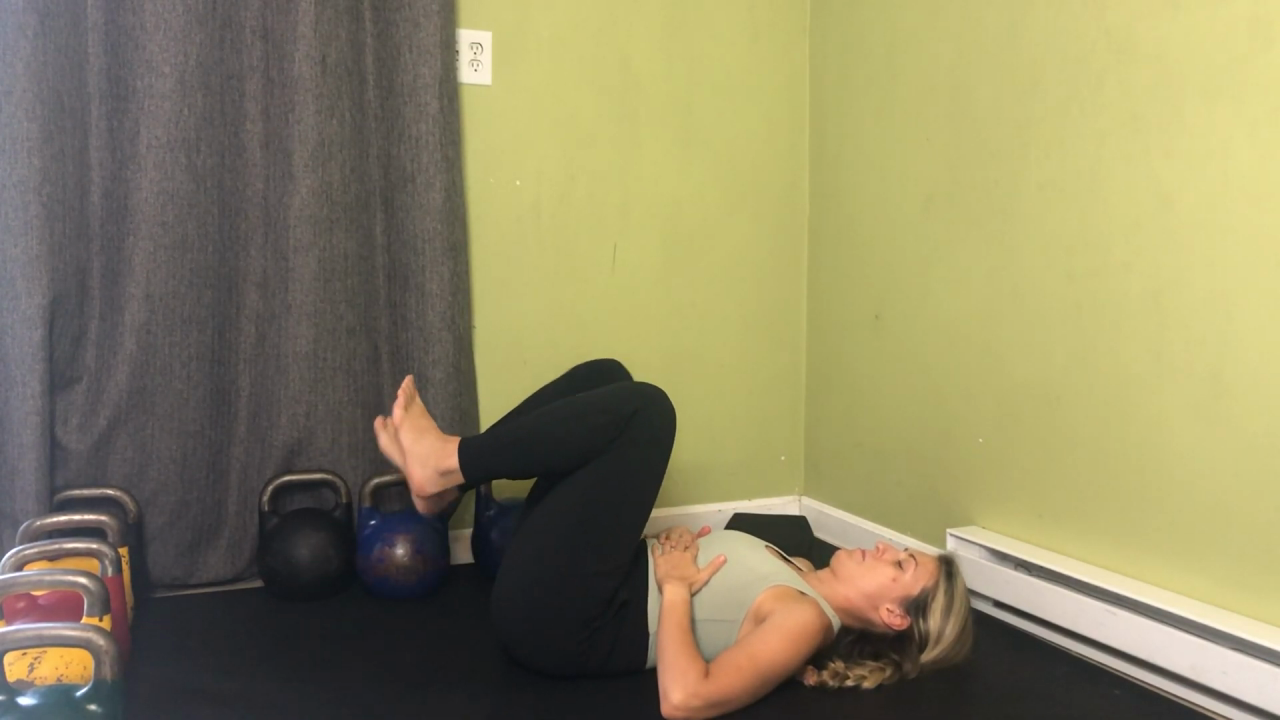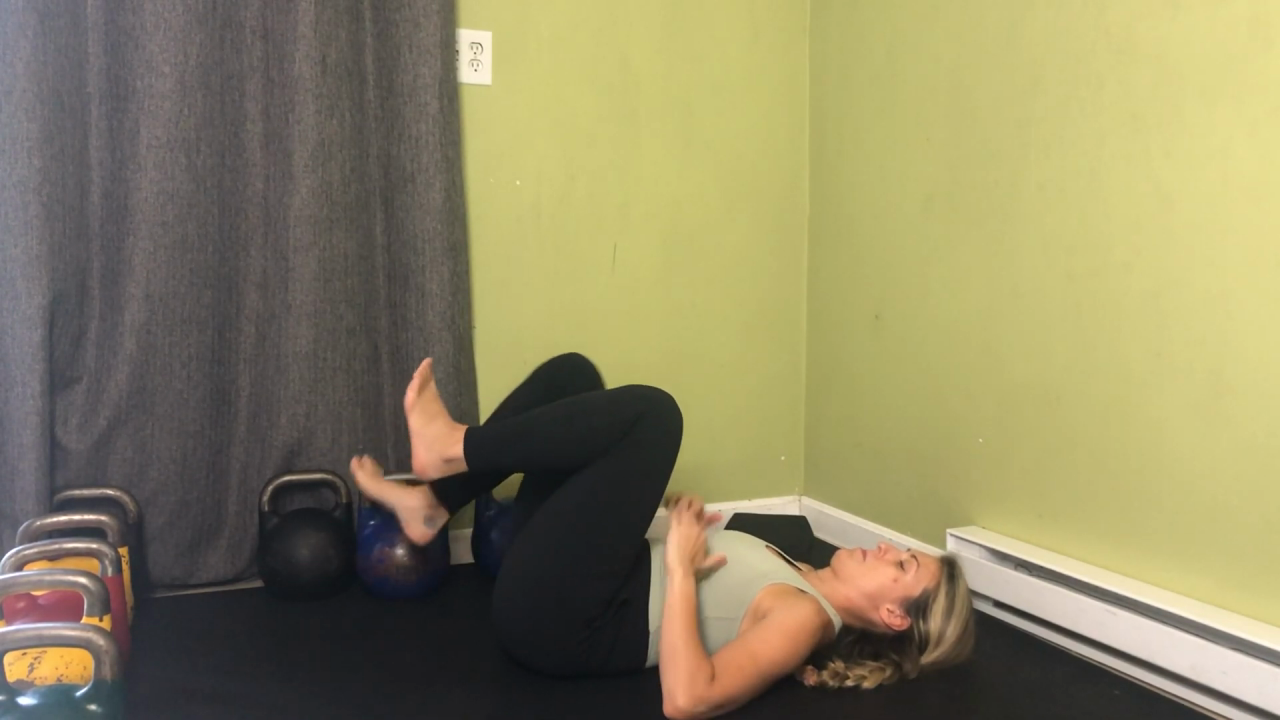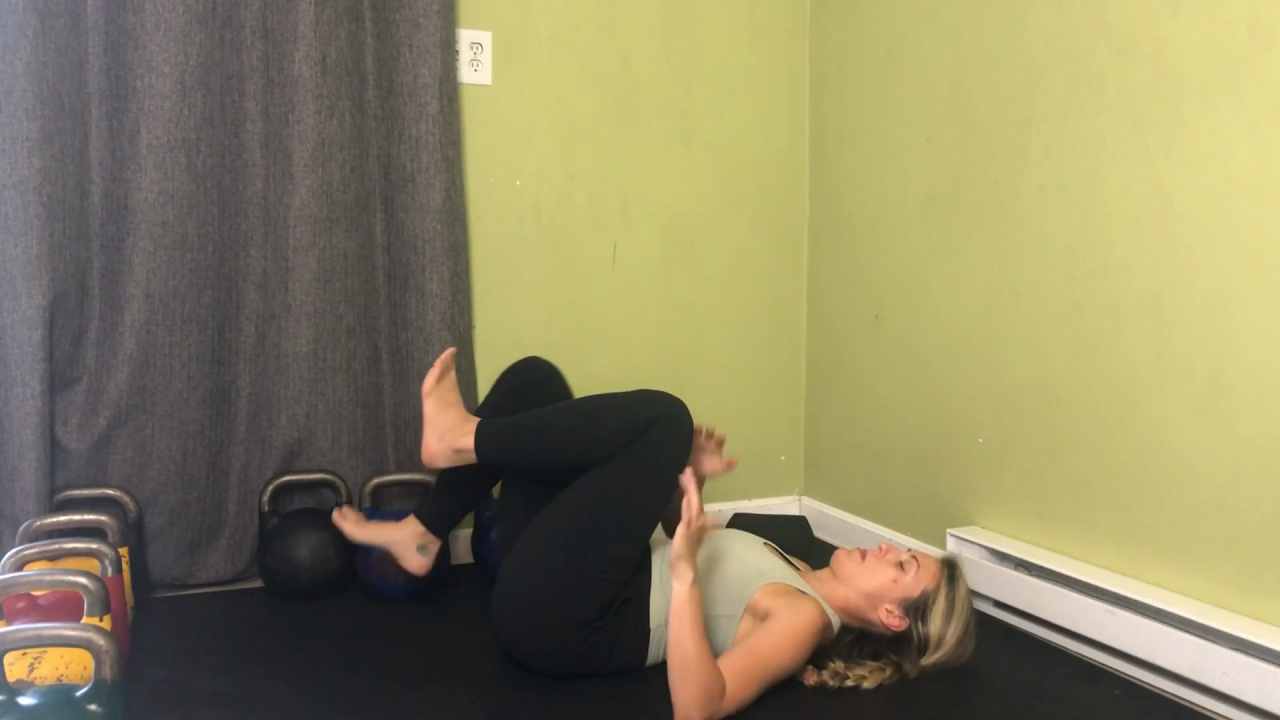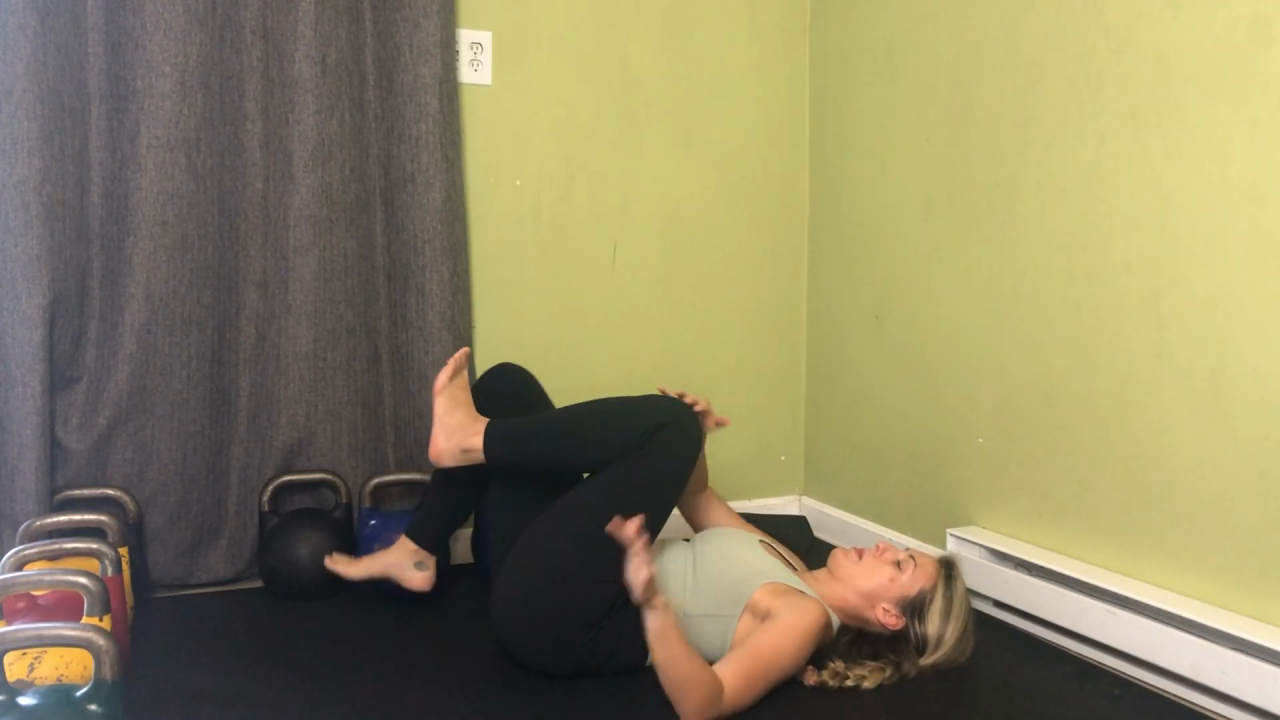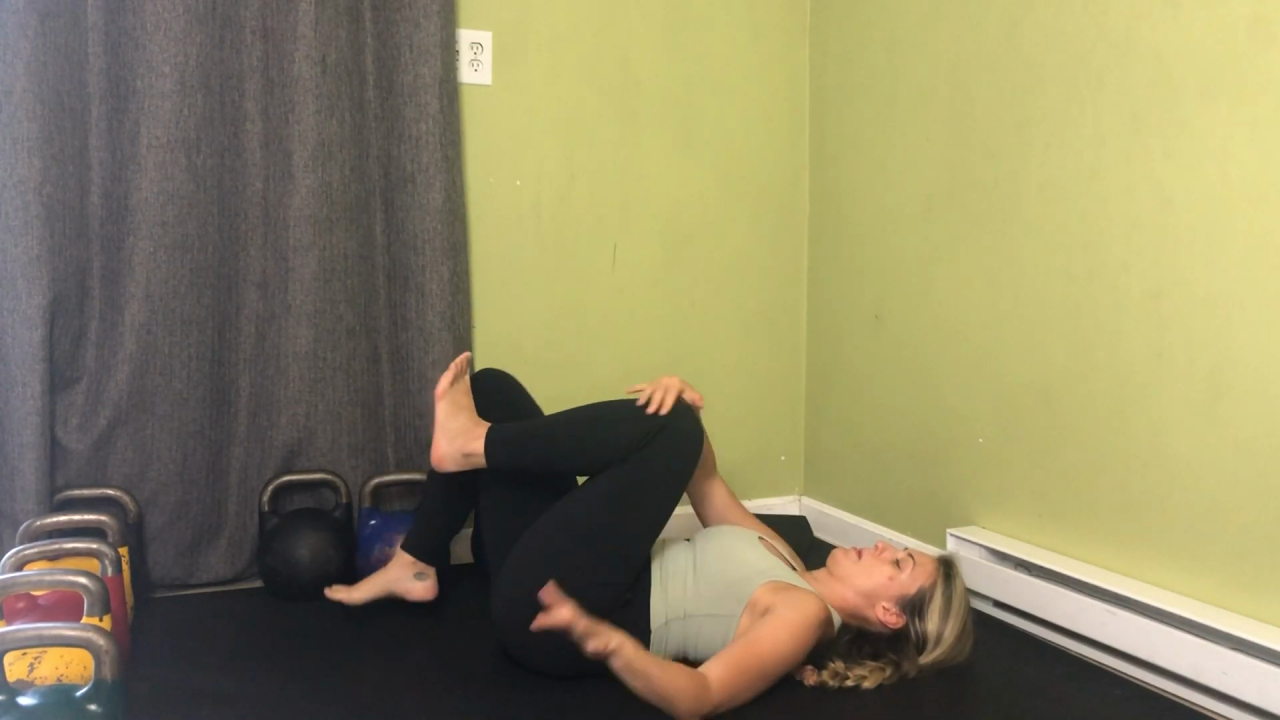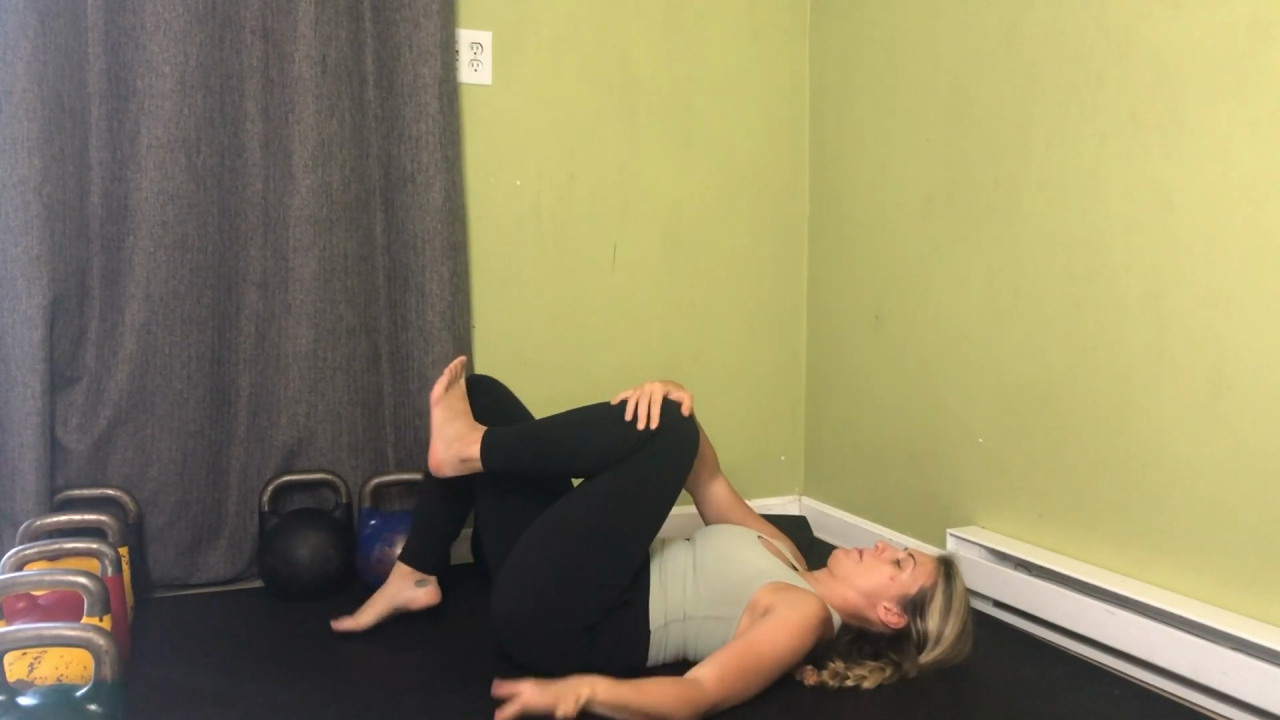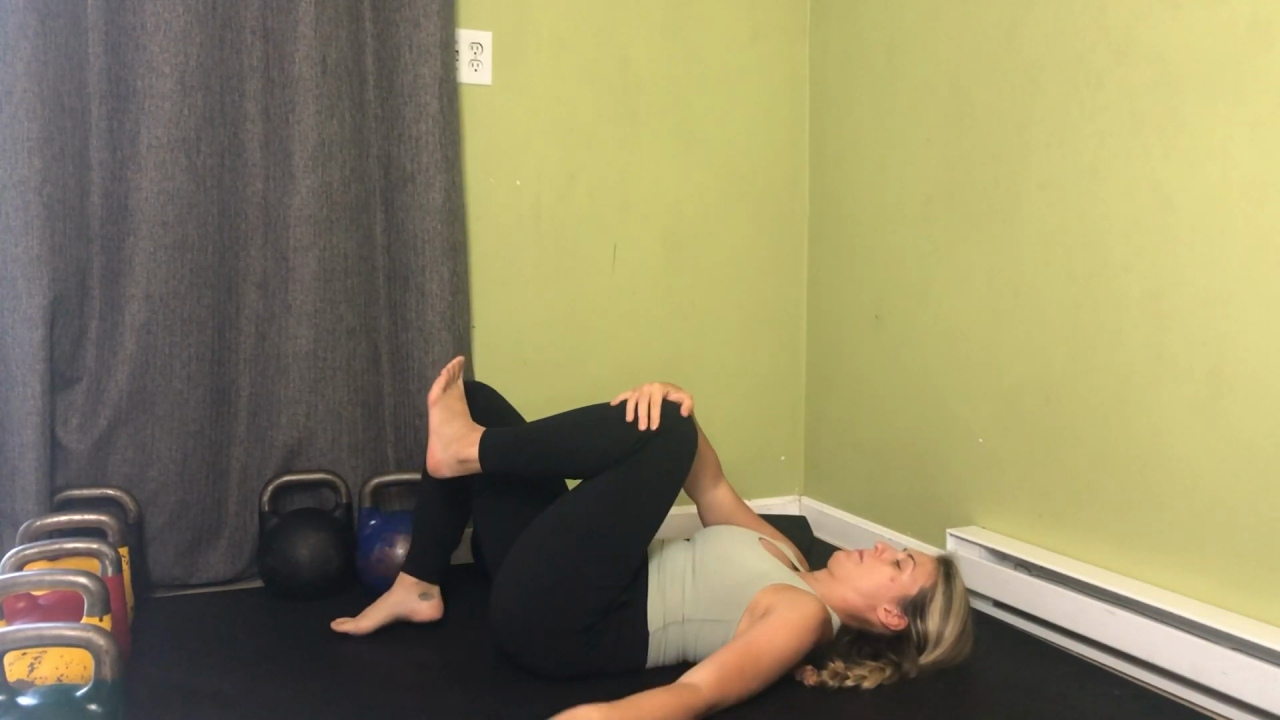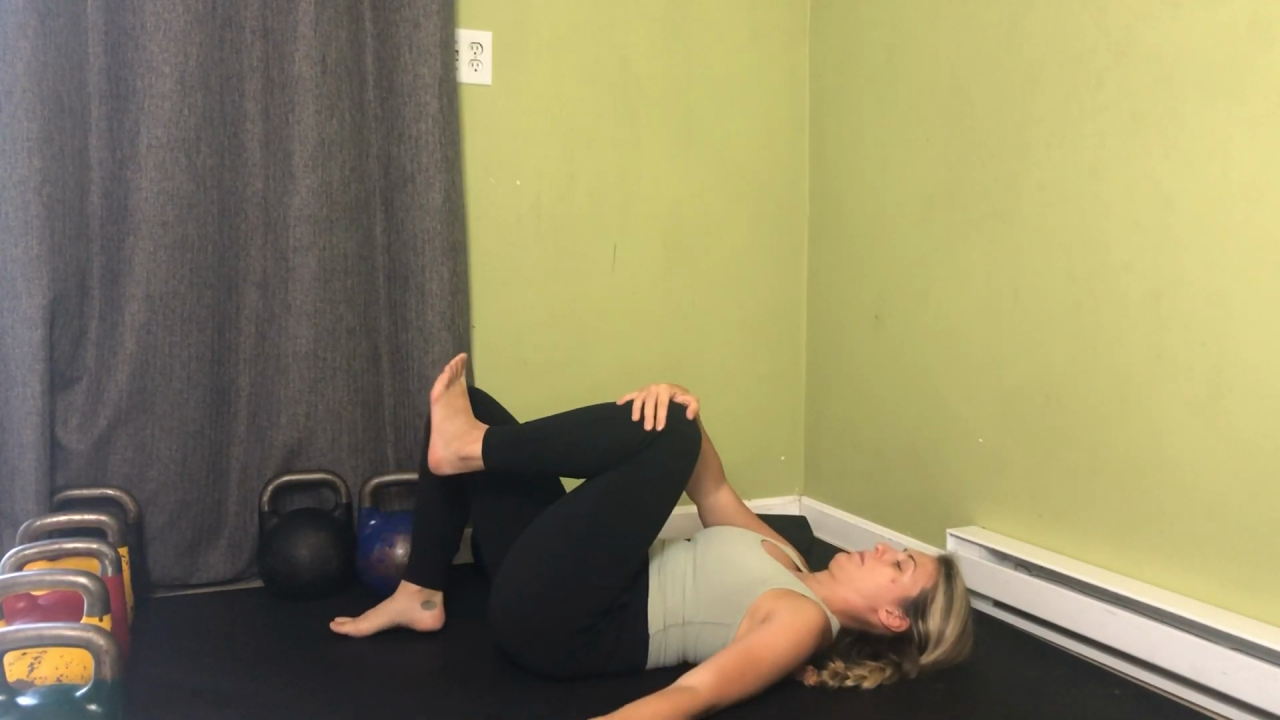
dt=0.1s
person 1, frame 1
left shoulder: (805, 621)
right shoulder: (801, 578)
left wrist: (672, 582)
right wrist: (676, 546)
left hip: (551, 616)
right hip: (562, 592)
left knee: (643, 409)
right knee: (606, 379)
left ankle: (448, 463)
right ankle: (449, 468)
person 1, frame 2
left shoulder: (805, 619)
right shoulder: (798, 578)
left wrist: (678, 569)
right wrist: (681, 528)
left hip: (553, 618)
right hip: (587, 583)
left knee: (652, 414)
right knee: (572, 374)
left ankle: (450, 451)
right ankle: (429, 501)
person 1, frame 3
left shoulder: (804, 618)
right shoulder: (791, 573)
right elbow: (690, 529)
left wrist: (684, 570)
right wrist: (685, 483)
left hip: (552, 616)
right hip: (555, 587)
left knee: (661, 414)
right knee: (533, 376)
left ankle: (463, 443)
right ankle: (419, 537)
person 1, frame 4
left shoulder: (804, 618)
right shoulder: (787, 567)
right elbow: (702, 506)
left wrist: (654, 600)
right wrist: (693, 449)
left hip: (552, 617)
right hip: (558, 586)
left knee: (667, 426)
right knee: (507, 384)
left ankle: (468, 443)
right ankle: (415, 555)
person 1, frame 5
left shoulder: (804, 615)
right shoulder: (784, 562)
right elbow: (707, 488)
left wrist: (607, 641)
right wrist: (683, 402)
left hip: (549, 612)
right hip: (554, 582)
left knee: (670, 429)
right knee: (490, 387)
left ankle: (474, 447)
right ankle: (414, 568)
person 1, frame 6
left shoulder: (805, 615)
right shoulder: (785, 561)
right elbow: (708, 484)
right wrist: (670, 399)
left hip: (549, 614)
right hip: (555, 596)
left knee: (666, 433)
right knee: (481, 394)
left ankle: (470, 450)
right ankle: (415, 577)
person 1, frame 7
left shoulder: (802, 617)
right shoulder: (785, 558)
right elbow: (709, 487)
right wrist: (673, 402)
left hip: (553, 619)
right hip: (553, 583)
left knee: (665, 435)
right knee: (472, 398)
left ankle: (467, 451)
right ankle: (418, 588)
person 1, frame 8
left shoulder: (804, 621)
right shoulder: (786, 561)
right elbow: (711, 490)
right wrist: (682, 406)
left hip: (554, 619)
right hip: (554, 583)
left knee: (666, 436)
right knee: (469, 404)
left ankle: (469, 449)
right ankle: (420, 595)
